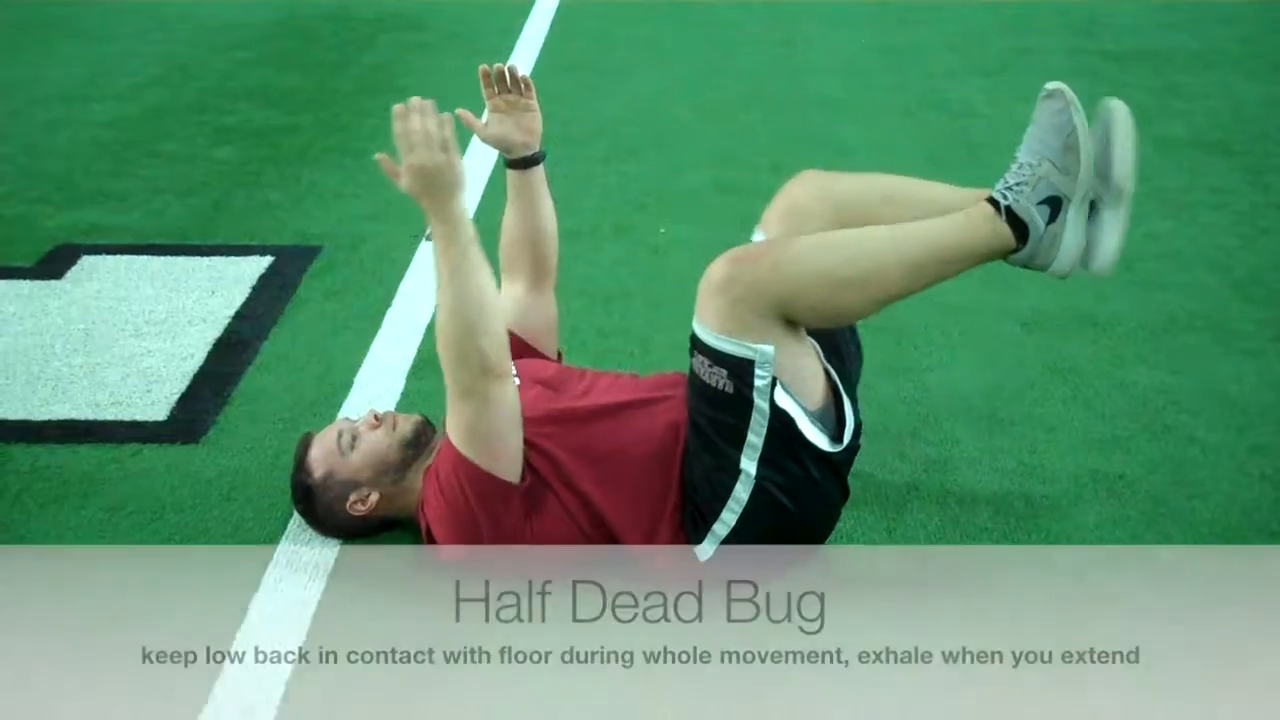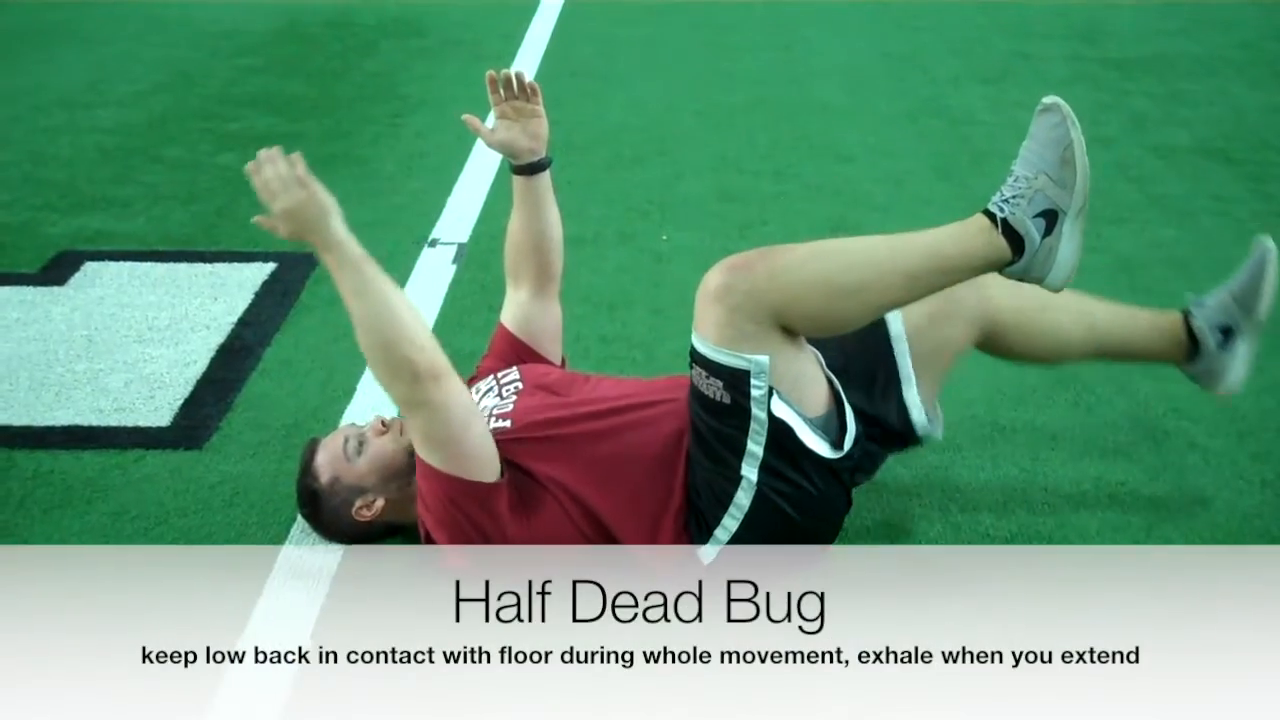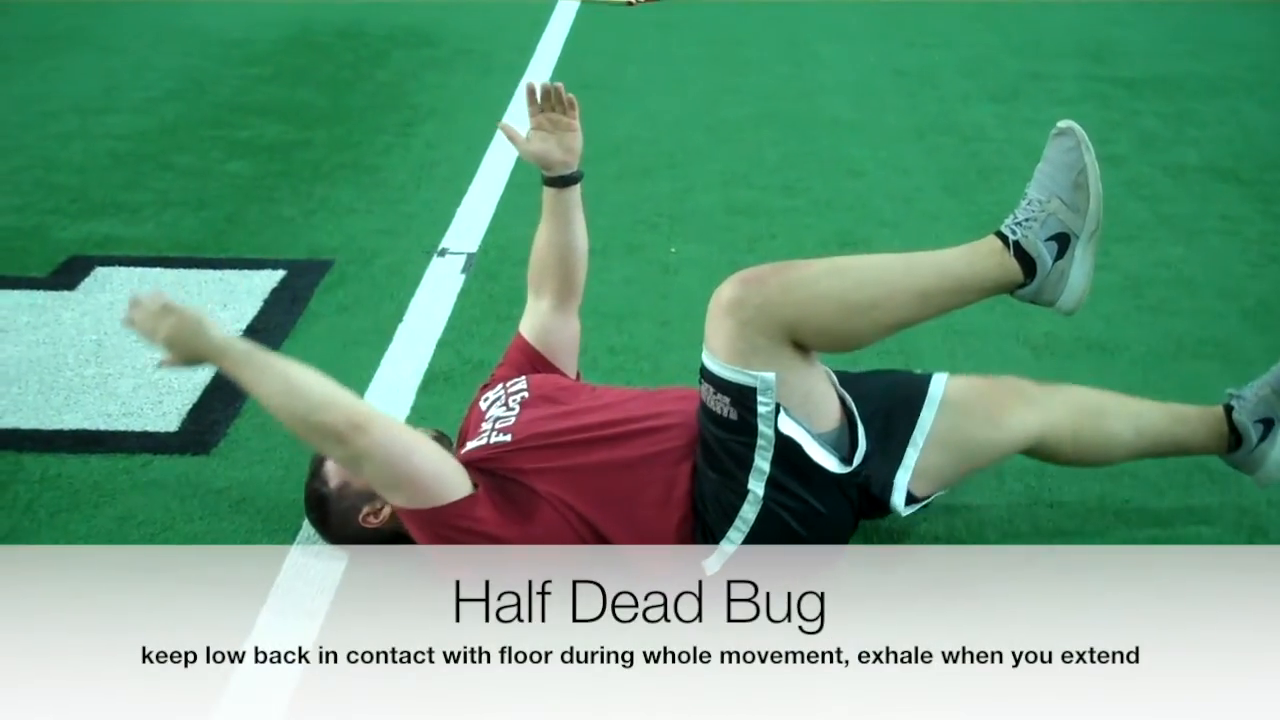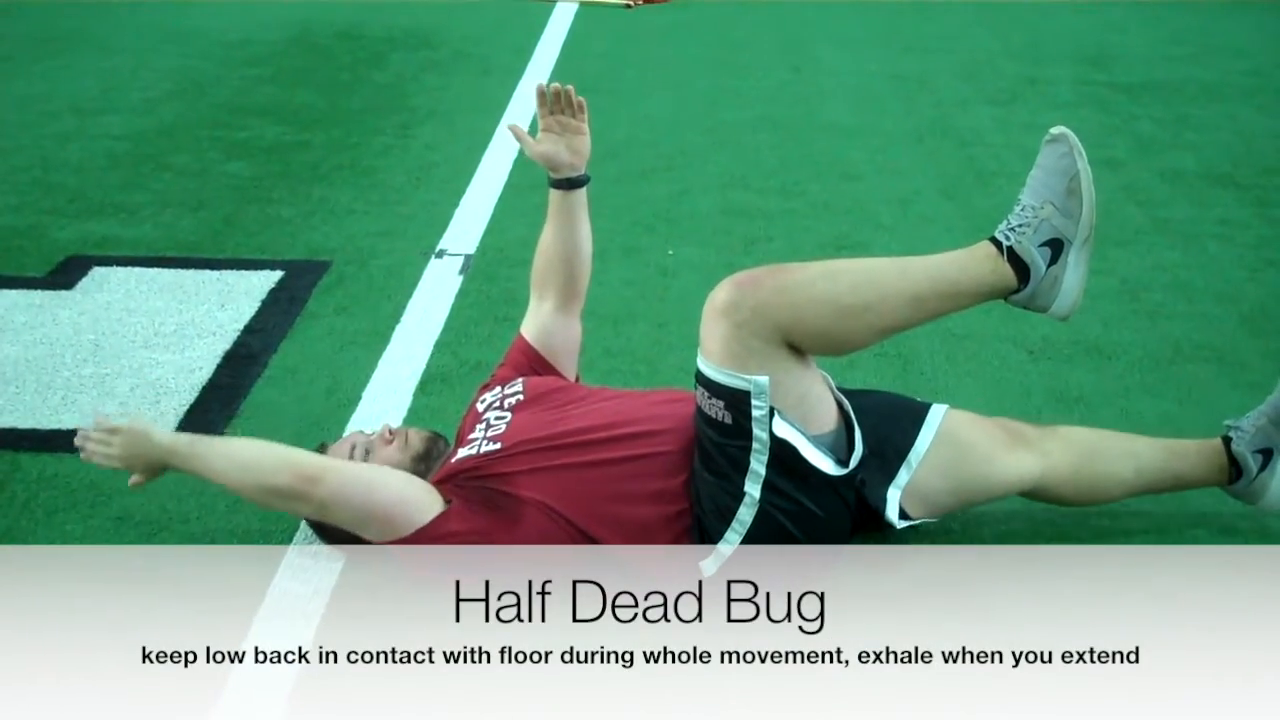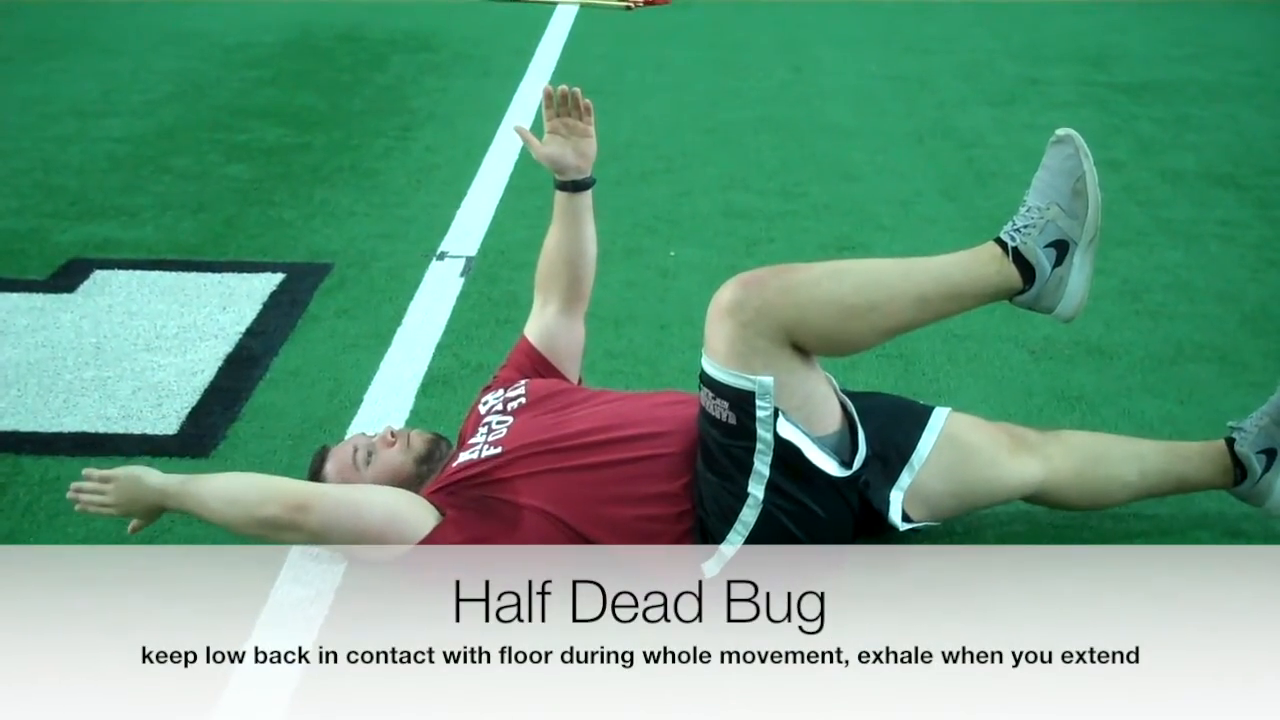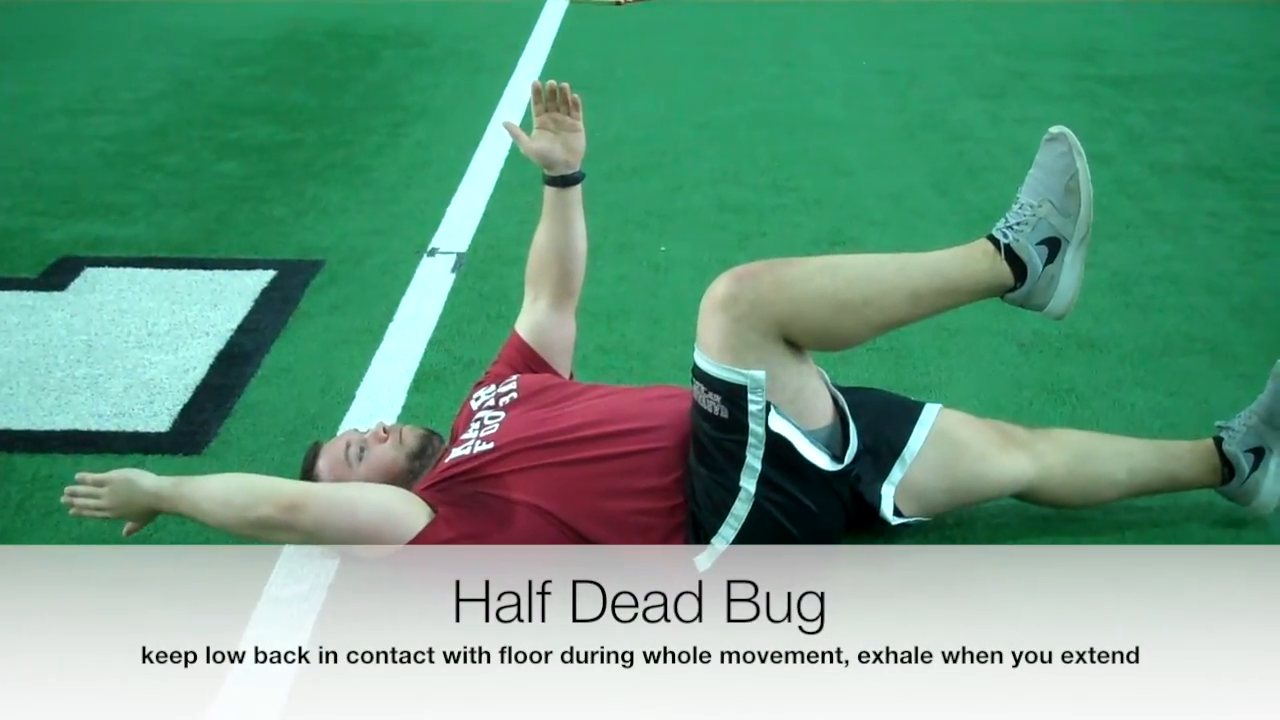
dt=0.5s
person 1, frame 1
left shoulder: (480, 411)
right shoulder: (462, 509)
left elbow: (531, 281)
right elbow: (482, 377)
left wrist: (523, 158)
right wrist: (446, 209)
left hip: (746, 427)
right hip: (750, 497)
left knee: (814, 198)
right knee: (742, 275)
left ankle: (1022, 216)
right ankle: (1017, 222)
person 1, frame 2
left shoulder: (496, 385)
right shoulder: (460, 514)
left elbow: (533, 285)
right elbow: (421, 379)
left wrist: (529, 165)
right wrist: (329, 234)
left hip: (762, 442)
right hip: (743, 505)
left knee: (968, 295)
right knee: (735, 282)
left ankle: (1194, 337)
right ankle: (1013, 232)
person 1, frame 3
left shoulder: (501, 401)
right shoulder: (457, 522)
left elbow: (555, 295)
right elbow: (351, 422)
left wrist: (560, 175)
right wrist: (215, 342)
left hip: (772, 452)
right hip: (743, 514)
left knee: (1016, 405)
right knee: (750, 299)
right ankle: (1022, 255)
person 1, frame 4
left shoulder: (504, 399)
right shoulder: (445, 521)
left elbow: (558, 297)
right elbow: (304, 480)
left wrist: (567, 179)
right wrist: (173, 445)
left hip: (778, 457)
right hip: (744, 514)
left knee: (1020, 448)
right knee: (741, 301)
right ankle: (1016, 258)
person 1, frame 5
left shoulder: (511, 399)
right shoulder: (452, 522)
left elbow: (562, 298)
right elbow: (296, 512)
left wrist: (572, 179)
right wrist: (164, 486)
left hip: (780, 459)
right hip: (748, 516)
left knee: (1021, 454)
right knee: (749, 300)
right ankle: (1023, 261)
person 1, frame 6
left shoulder: (500, 399)
right shoulder: (443, 518)
left elbow: (553, 297)
right elbow: (287, 512)
left wrist: (563, 180)
right wrist: (158, 491)
left hip: (769, 451)
right hip: (740, 511)
left knee: (1011, 451)
right knee: (741, 296)
right ankle: (1015, 258)
